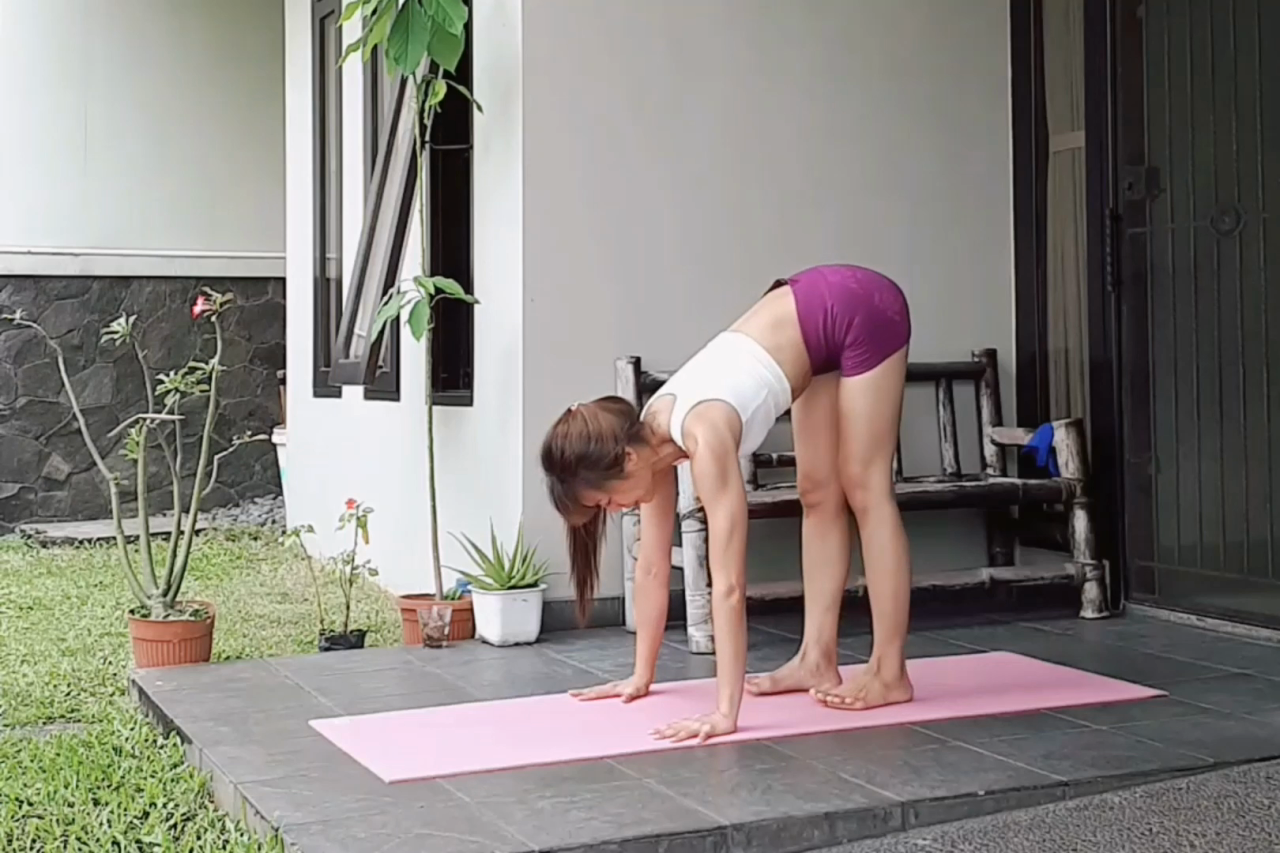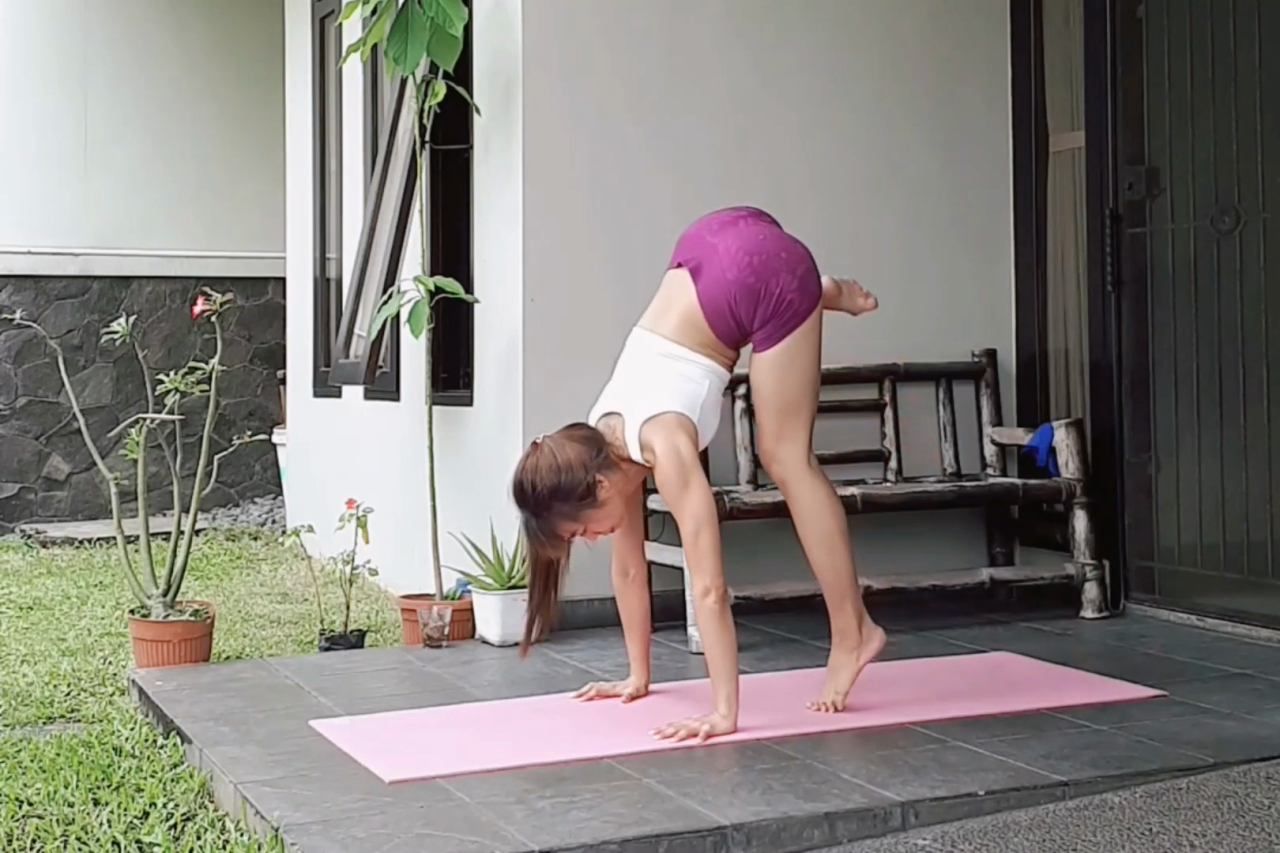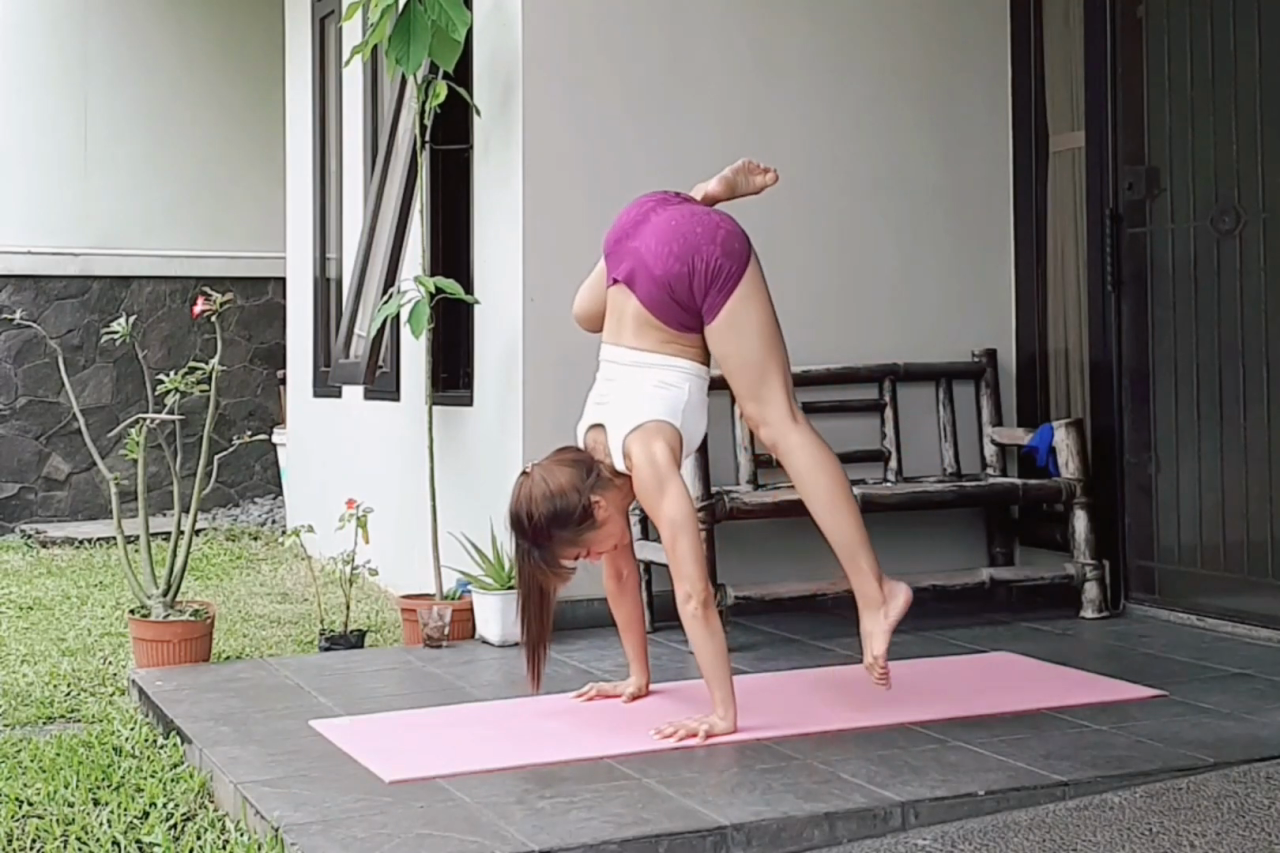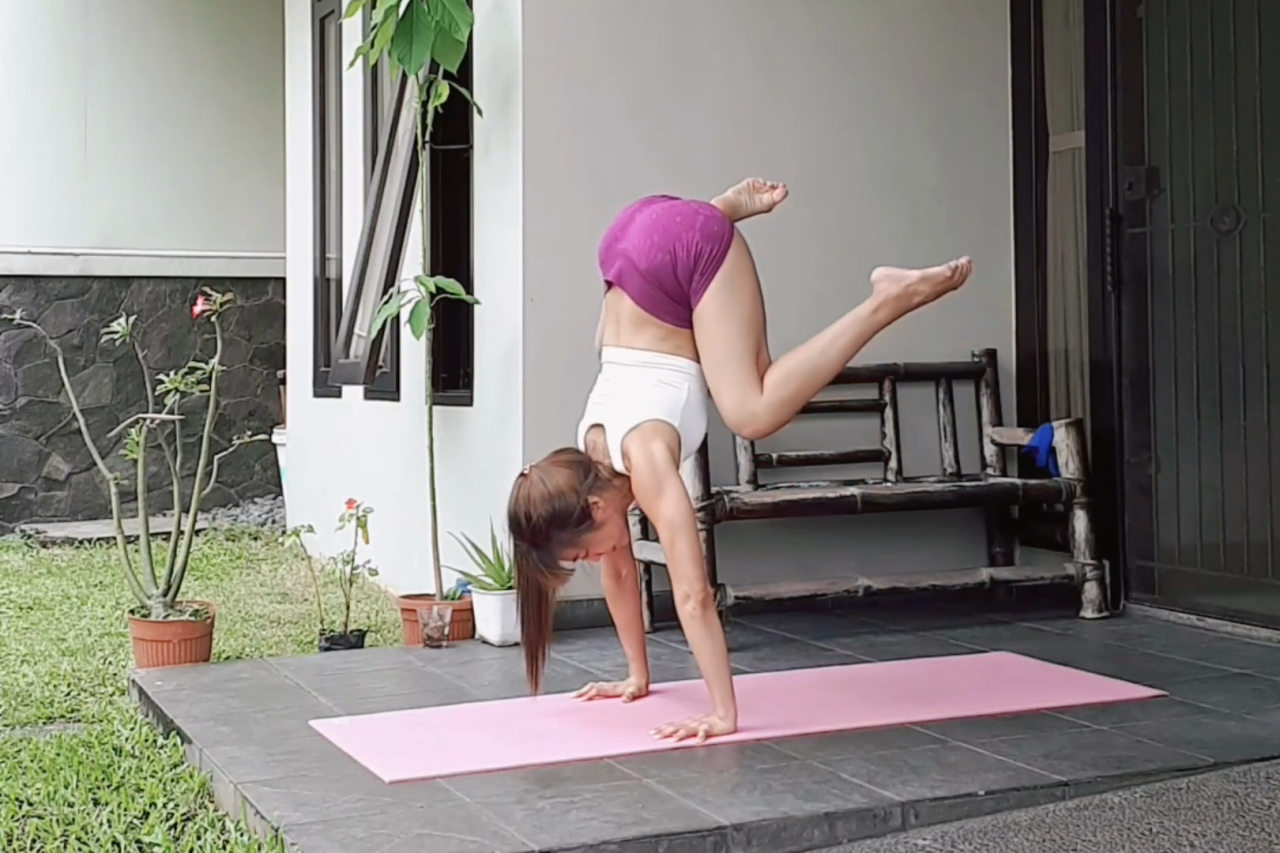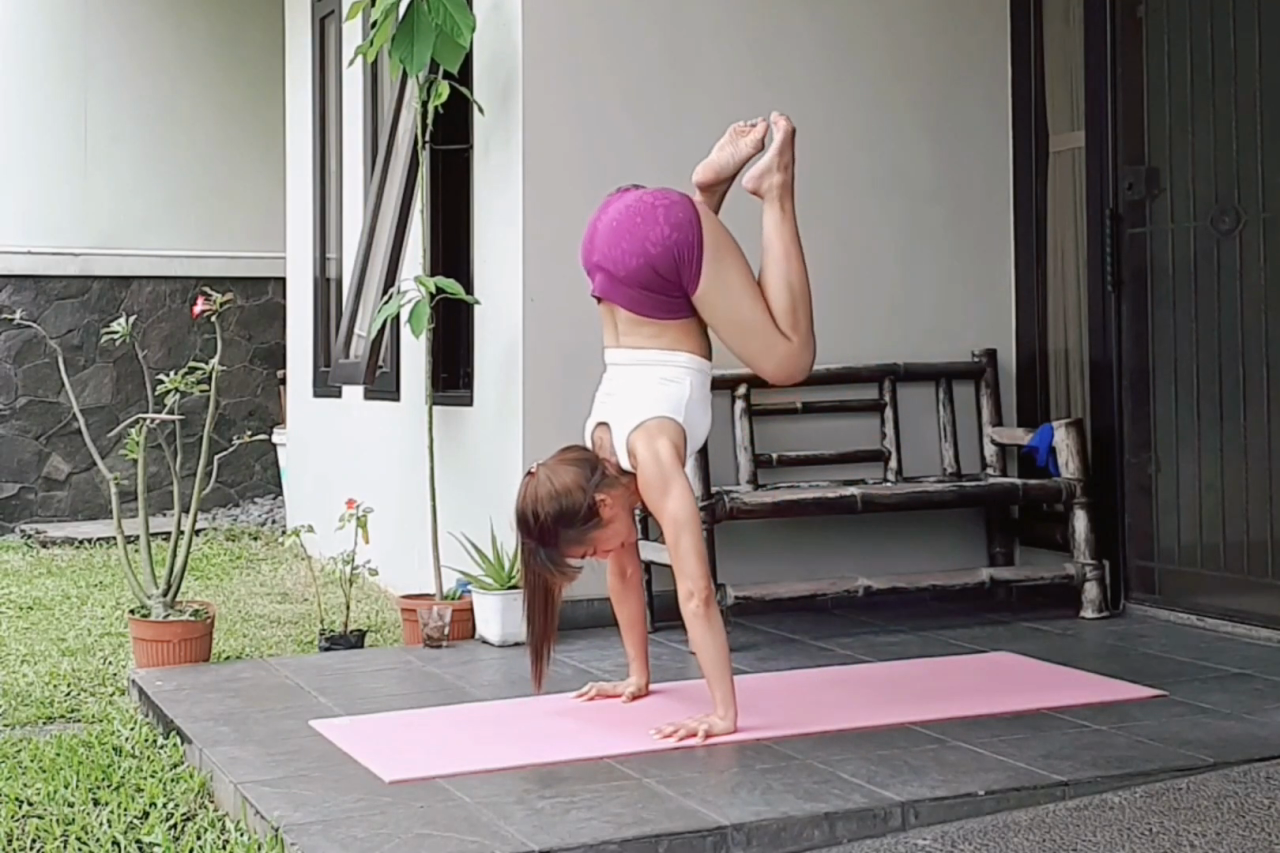
dt=1s
person 1, frame 1
left shoulder: (701, 435)
right shoulder: (653, 434)
left elbow: (728, 584)
right elbow: (652, 566)
left wrist: (726, 712)
right wrist: (640, 676)
left hip: (861, 308)
right hip: (815, 312)
left knee: (865, 489)
right knee: (817, 491)
left ankle: (890, 674)
right ankle: (818, 659)
person 1, frame 2
left shoulder: (660, 443)
right shoulder: (604, 444)
left elbow: (708, 587)
right elbow: (628, 568)
left wrist: (725, 712)
right wrist: (638, 676)
left hip: (764, 267)
left knee: (786, 460)
left ankle: (853, 633)
right ankle: (817, 292)
person 1, frame 3
left shoulder: (643, 457)
right shoulder: (591, 456)
left elbow: (695, 595)
right elbow: (621, 572)
left wrist: (723, 713)
right wrist: (637, 677)
left hip: (702, 252)
left knee: (777, 423)
right knee: (587, 315)
person 1, frame 4
left shoulder: (643, 456)
right shoulder: (594, 453)
left elbow: (693, 596)
right elbow: (620, 573)
left wrist: (724, 713)
right wrist: (637, 678)
left ankle: (892, 296)
right ankle: (725, 208)
person 1, frame 5
left shoulder: (648, 457)
right shoulder: (601, 458)
left elbow: (696, 593)
right elbow: (625, 570)
left wrist: (723, 712)
right wrist: (638, 678)
left ankle: (772, 186)
